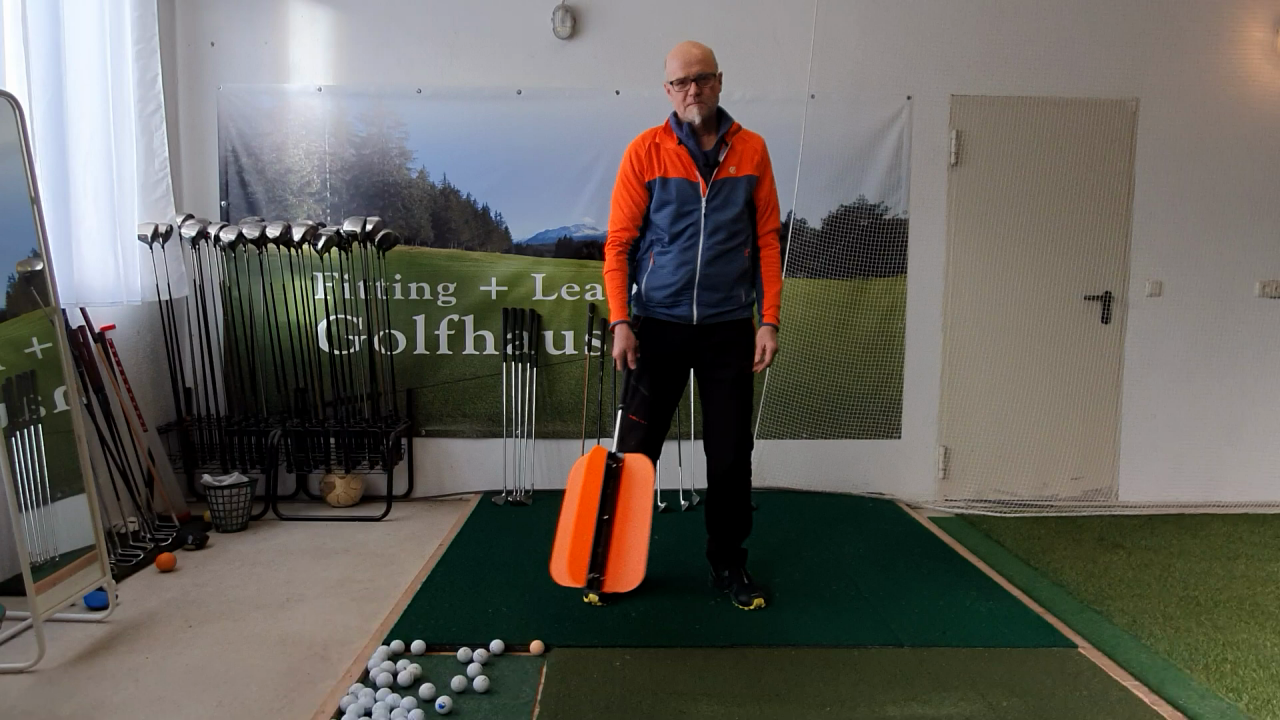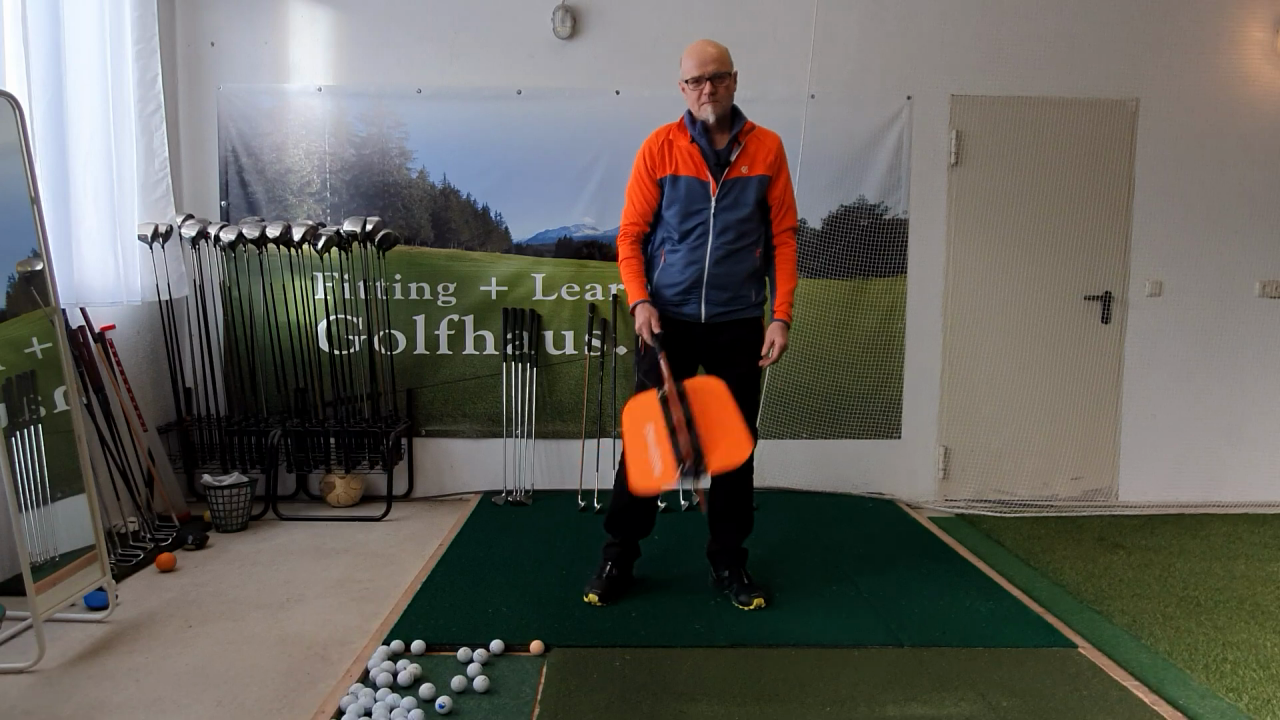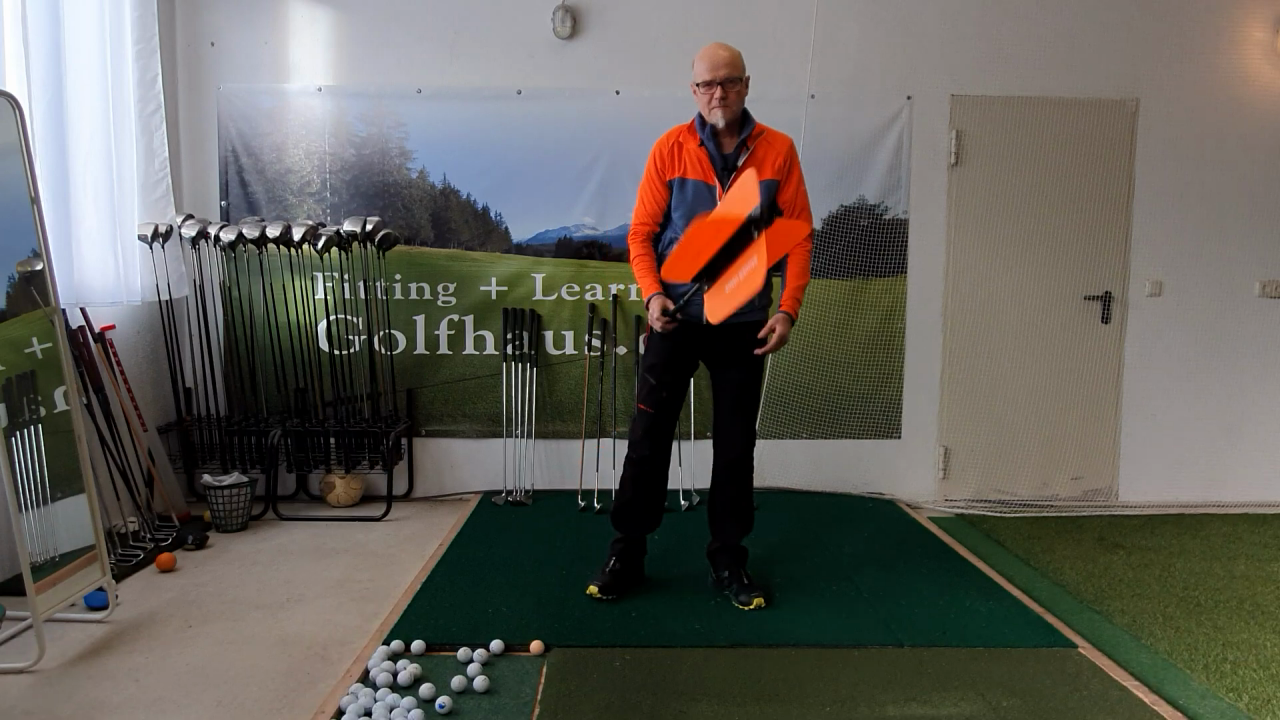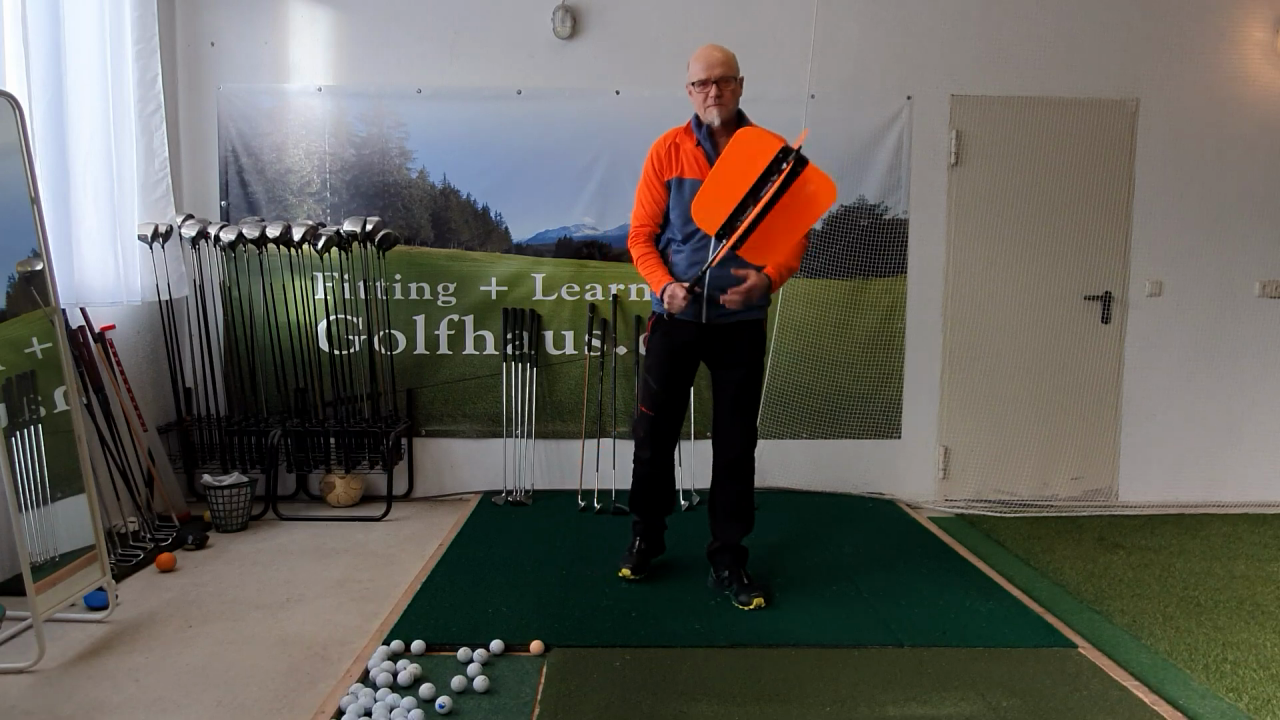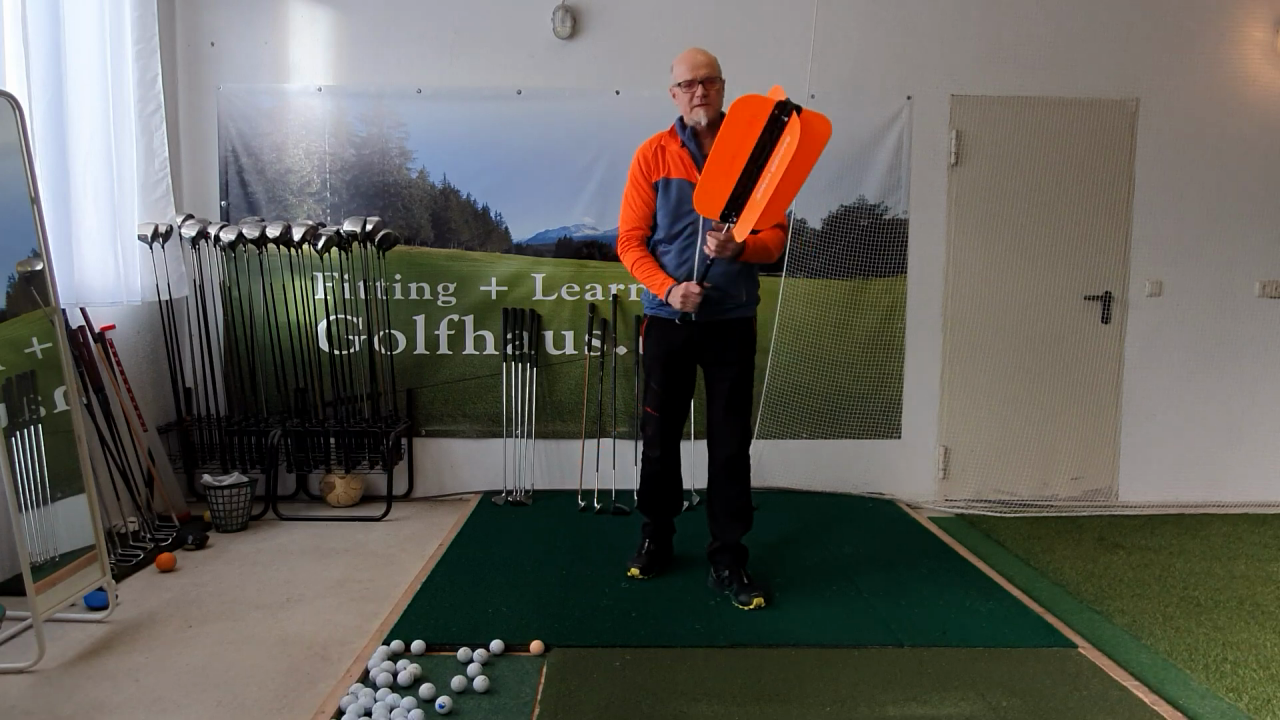
dt=0.2s
person 1, frame 1
left shoulder: (752, 150)
right shoulder: (643, 150)
left elbow: (767, 240)
right elbow: (618, 241)
left wrist: (769, 320)
right wrist: (620, 319)
left hip: (729, 327)
right hip: (657, 325)
left knee: (730, 450)
right knee: (637, 444)
left ankle: (728, 562)
person 1, frame 2
left shoulder: (767, 148)
right shoulder: (658, 147)
left elbow: (783, 236)
right elbow: (631, 235)
left wrist: (780, 315)
right wrist: (639, 301)
left hip: (738, 324)
right hip: (669, 320)
left ankle: (728, 562)
right ankle: (618, 557)
person 1, frame 3
left shoulder: (779, 152)
right shoulder: (669, 148)
left elbow: (798, 237)
right elbow: (642, 234)
left wrist: (788, 309)
right wrist: (654, 295)
left hip: (743, 324)
right hip: (675, 319)
left knee: (735, 446)
right knee: (648, 438)
left ankle: (728, 562)
right ankle: (625, 556)
person 1, frame 4
right shoulder: (666, 151)
left elbow: (795, 236)
right elbow: (641, 236)
left wrist: (765, 278)
right wrist: (666, 287)
left hip: (740, 324)
right hip: (674, 319)
left knee: (735, 445)
right knee: (652, 435)
left ankle: (727, 561)
right ankle: (646, 536)
person 1, frame 5
right shoulder: (652, 154)
left elbow: (774, 239)
right elbow: (630, 242)
left wrist: (740, 247)
right wrist: (671, 290)
left hip: (732, 322)
right hip: (668, 321)
left knee: (730, 444)
right knee: (659, 437)
left ankle: (728, 561)
right ankle: (655, 536)
